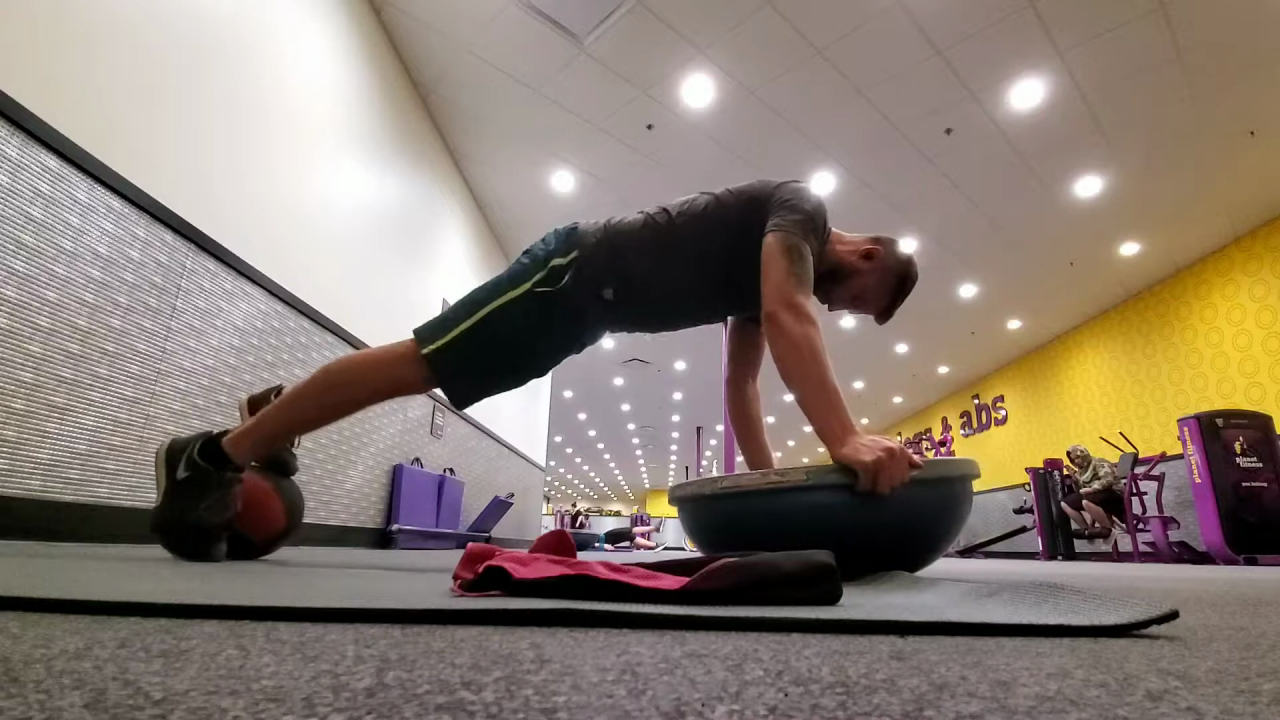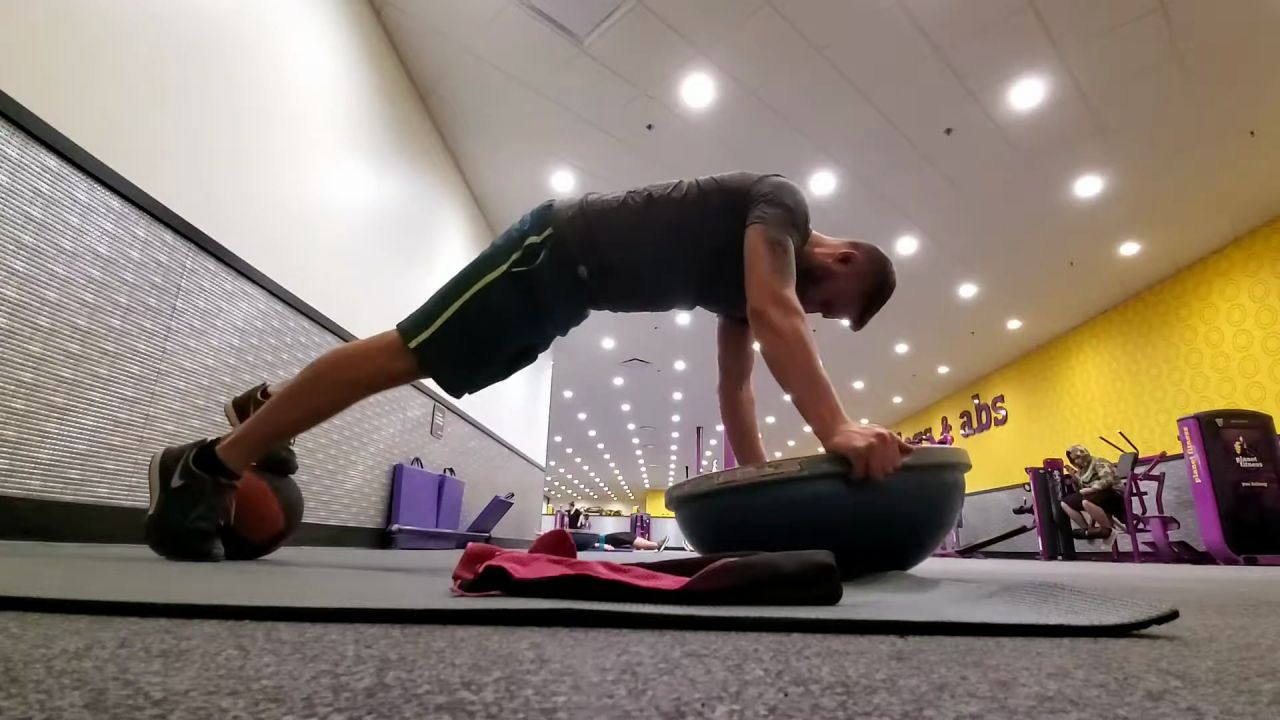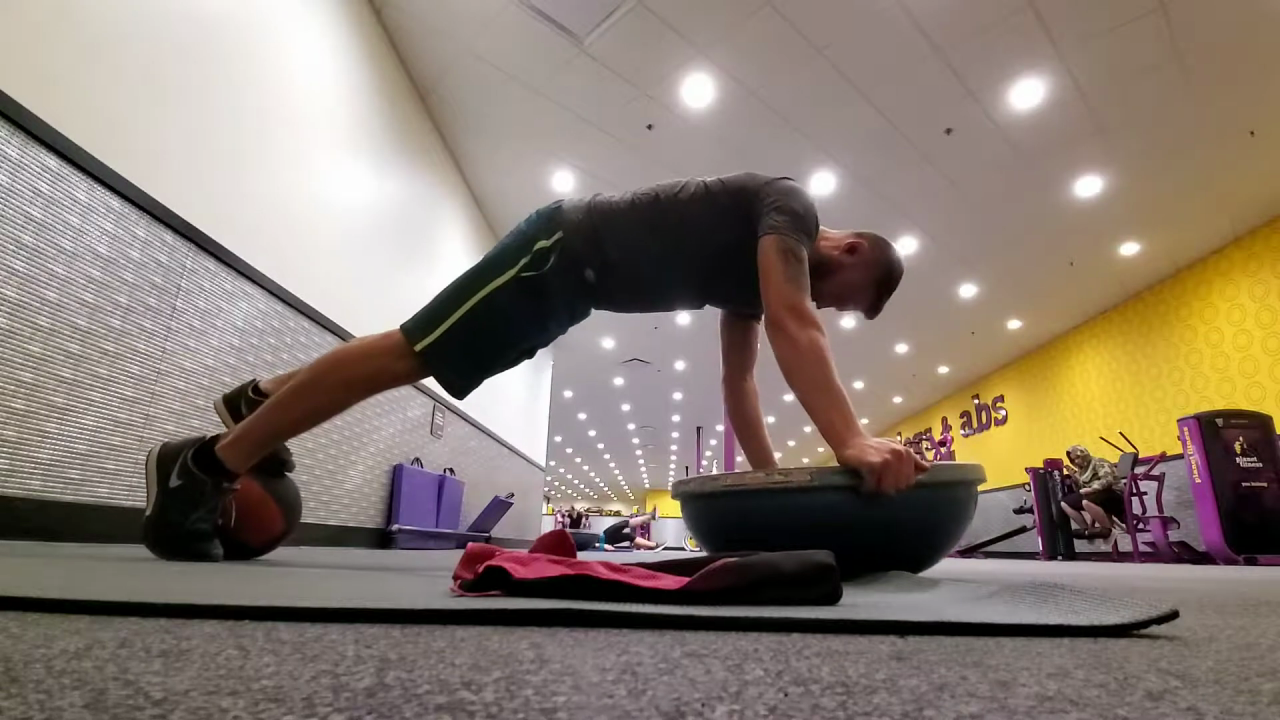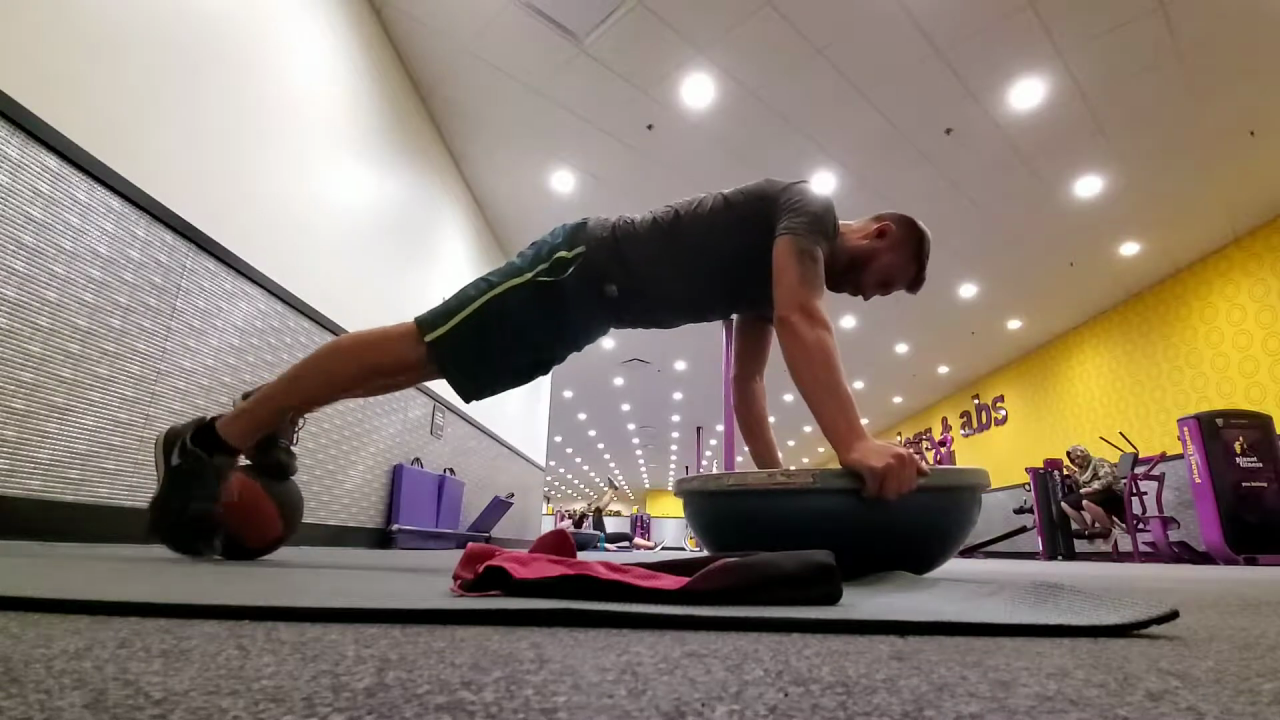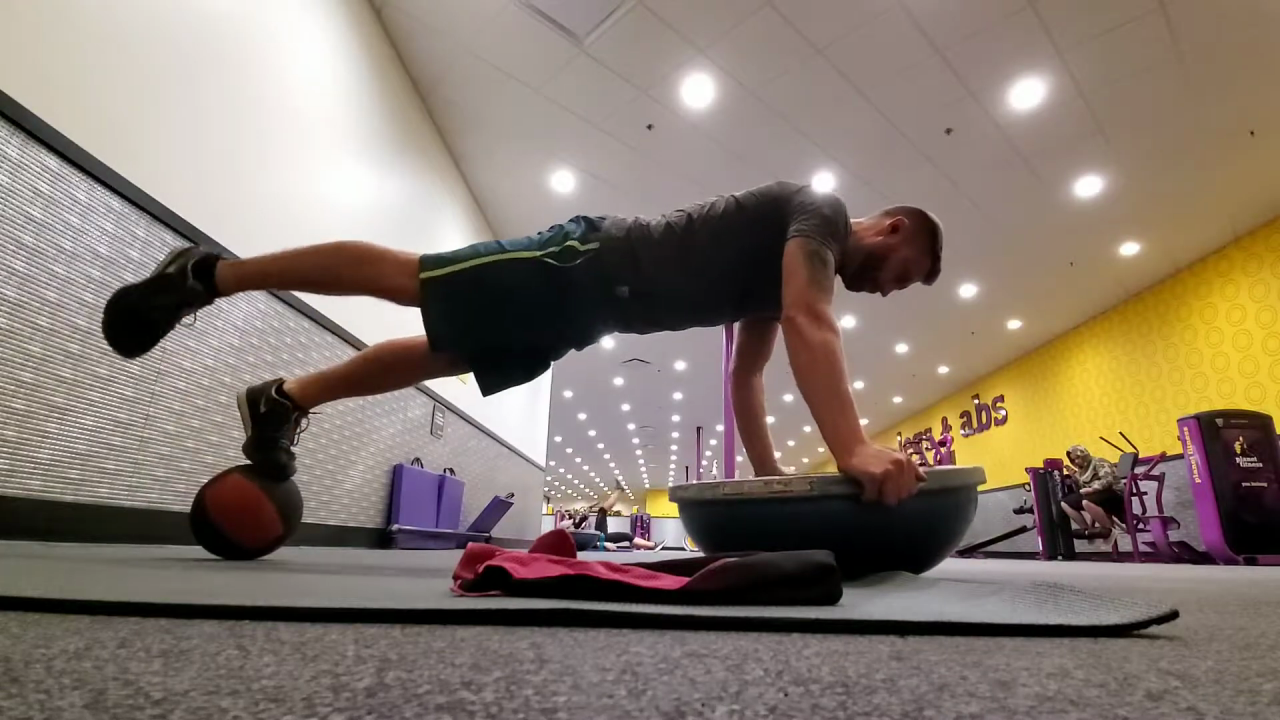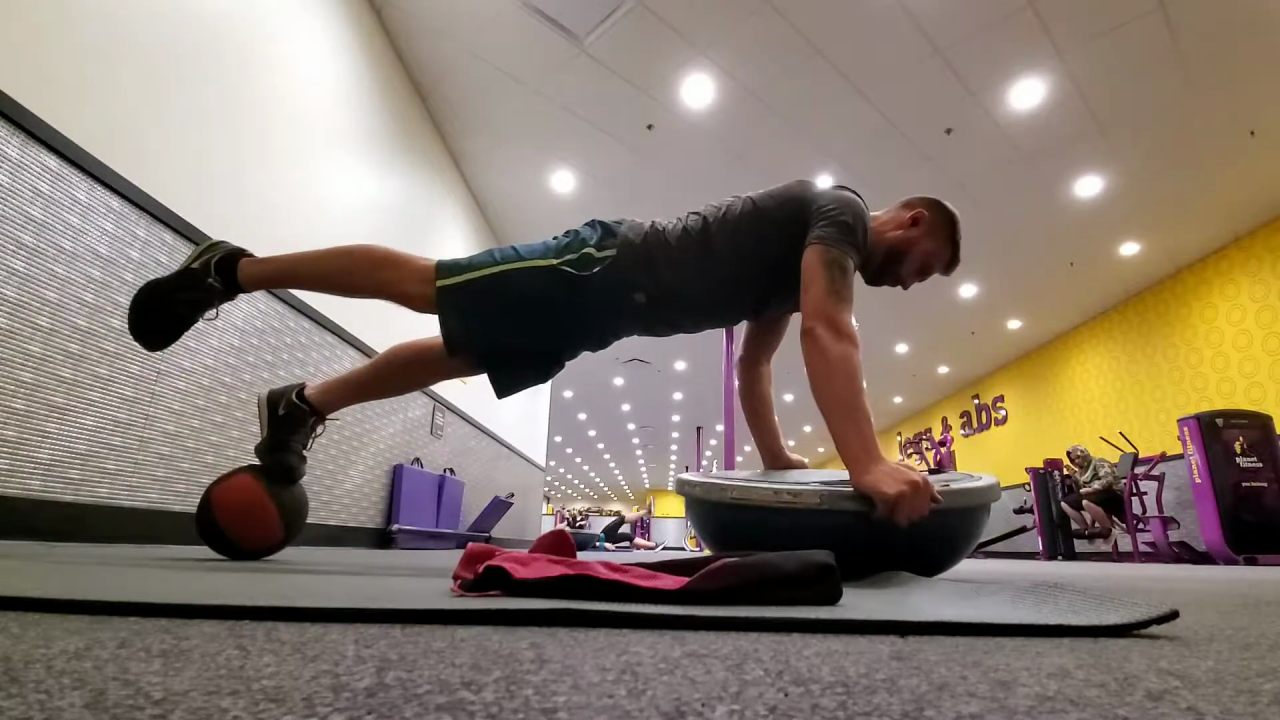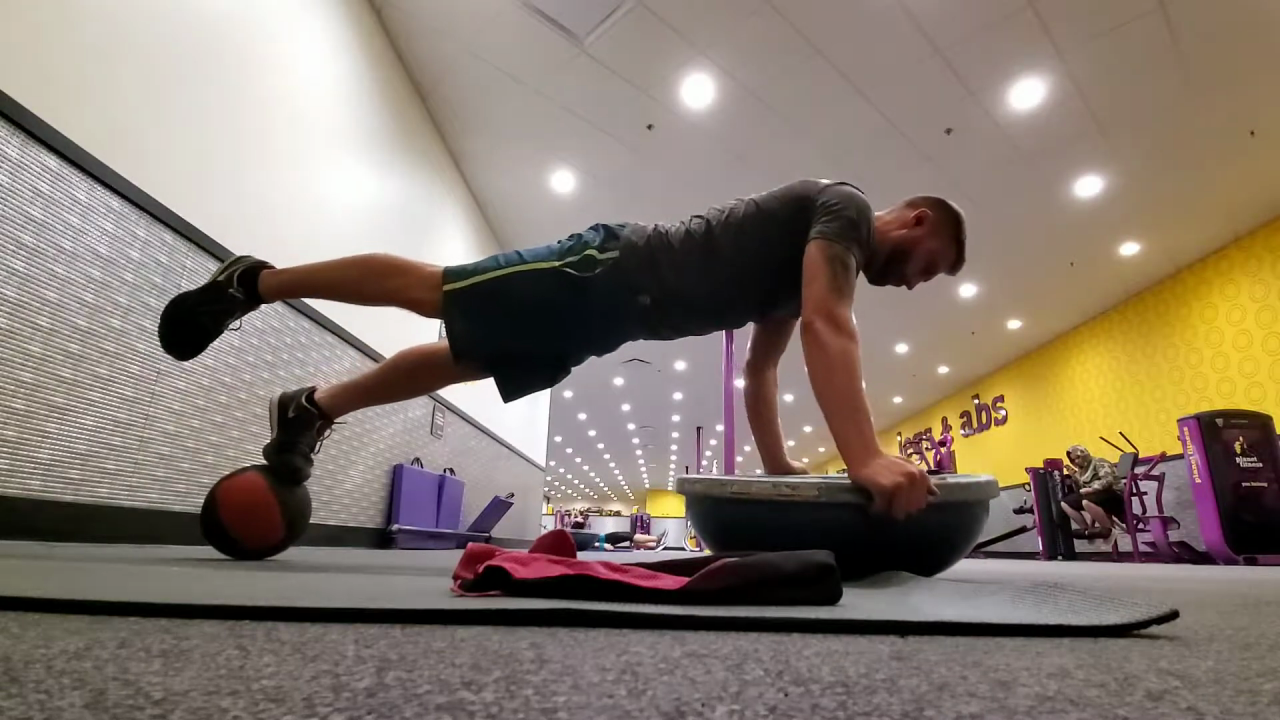
dt=0.4s
person 1, frame 1
left shoulder: (775, 267)
right shoulder: (800, 210)
left elbow: (740, 383)
right elbow: (789, 318)
left wrist: (769, 480)
right wrist: (845, 439)
left hip: (588, 306)
right hip: (577, 272)
left knee: (425, 366)
right knee: (415, 362)
left ankle: (278, 408)
right ankle: (210, 455)
person 1, frame 2
left shoulder: (742, 276)
right shoulder: (781, 205)
left elbow: (735, 384)
right elbow: (775, 313)
right wrist: (836, 428)
left hip: (571, 287)
right hip: (554, 252)
left knee: (414, 359)
right knee: (402, 352)
left ankle: (265, 406)
right ankle: (206, 465)
person 1, frame 3
left shoulder: (754, 276)
right shoulder: (789, 207)
left elbow: (737, 377)
right elbow: (792, 323)
left wrist: (771, 477)
right wrist: (850, 442)
left hip: (578, 281)
right hip: (562, 252)
left knee: (414, 355)
right knee: (407, 351)
left ankle: (259, 397)
right ankle: (206, 462)
person 1, frame 4
left shoulder: (781, 267)
right shoulder: (805, 213)
left elbow: (744, 379)
right elbow: (800, 326)
left wrist: (772, 477)
right wrist: (854, 445)
left hip: (599, 300)
right hip: (584, 269)
left knee: (429, 363)
right knee: (418, 344)
left ankle: (277, 414)
right ankle: (211, 442)
person 1, frame 5
left shoulder: (789, 270)
right shoulder: (820, 214)
left elbow: (745, 373)
right elbow: (811, 328)
left wrist: (767, 471)
right wrist: (853, 450)
left hip: (591, 308)
right hip: (588, 266)
left knee: (440, 357)
right knee: (401, 277)
left ankle: (283, 399)
right ankle: (209, 273)
person 1, frame 6
left shoulder: (806, 263)
right shoulder: (839, 213)
left elbow: (752, 364)
right elbow: (828, 335)
left wrist: (778, 460)
right wrist: (867, 465)
left hip: (609, 304)
right hip: (604, 271)
left knee: (450, 355)
right knee: (417, 281)
left ankle: (303, 404)
right ankle: (231, 270)
person 1, frame 7
left shoulder: (817, 262)
right shoulder: (843, 209)
left elbow: (759, 367)
right elbow: (828, 328)
left wrist: (778, 468)
right wrist: (866, 458)
left hip: (614, 315)
right hip: (609, 276)
left knee: (457, 362)
right knee: (427, 290)
left ankle: (313, 407)
right ankle: (255, 283)
